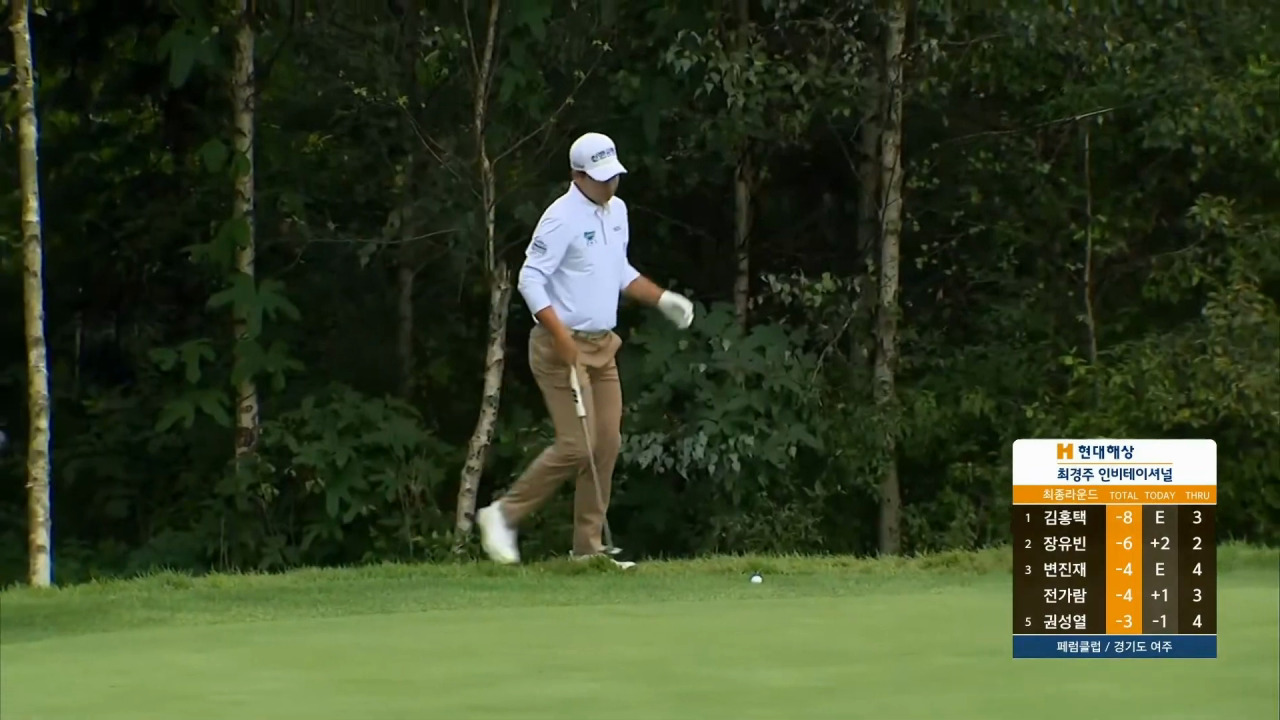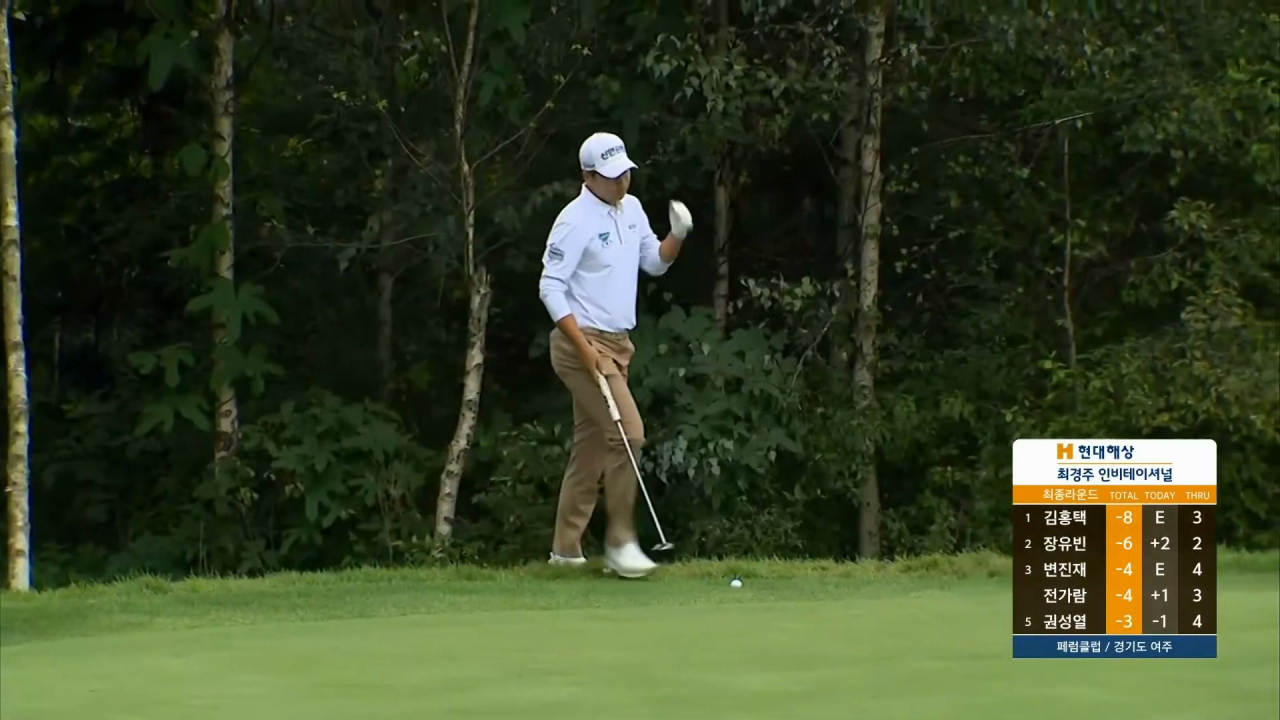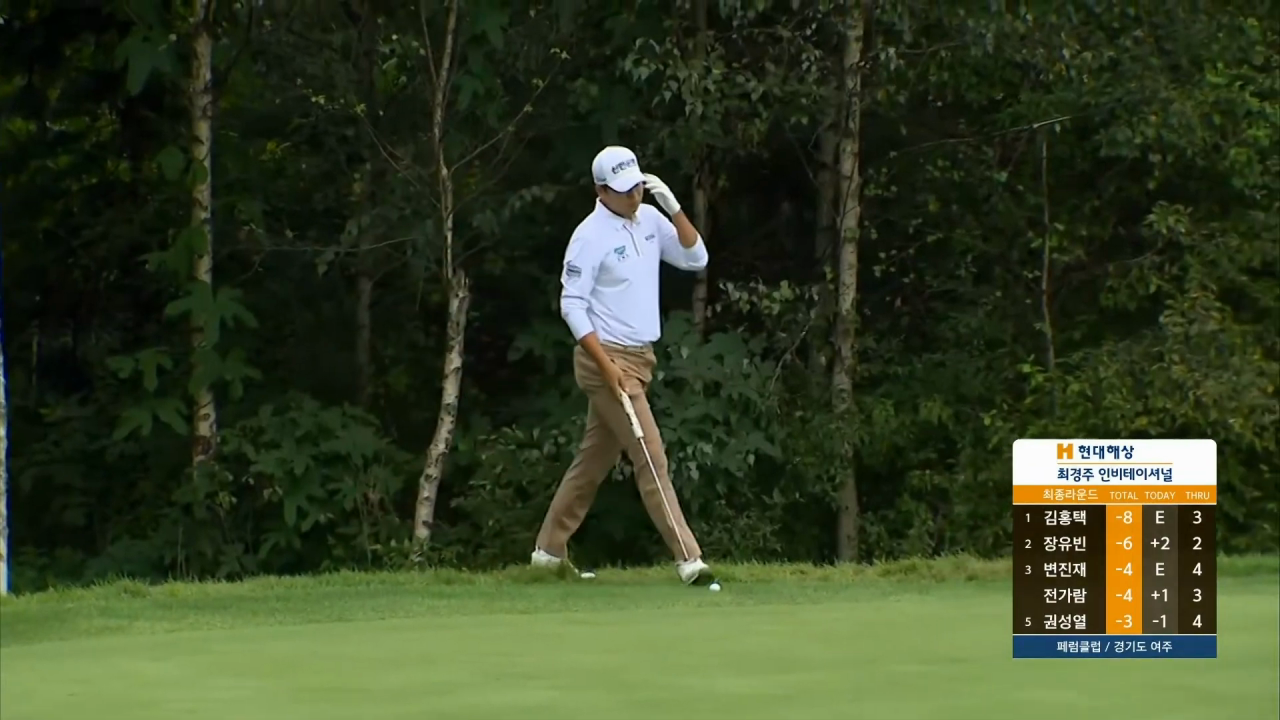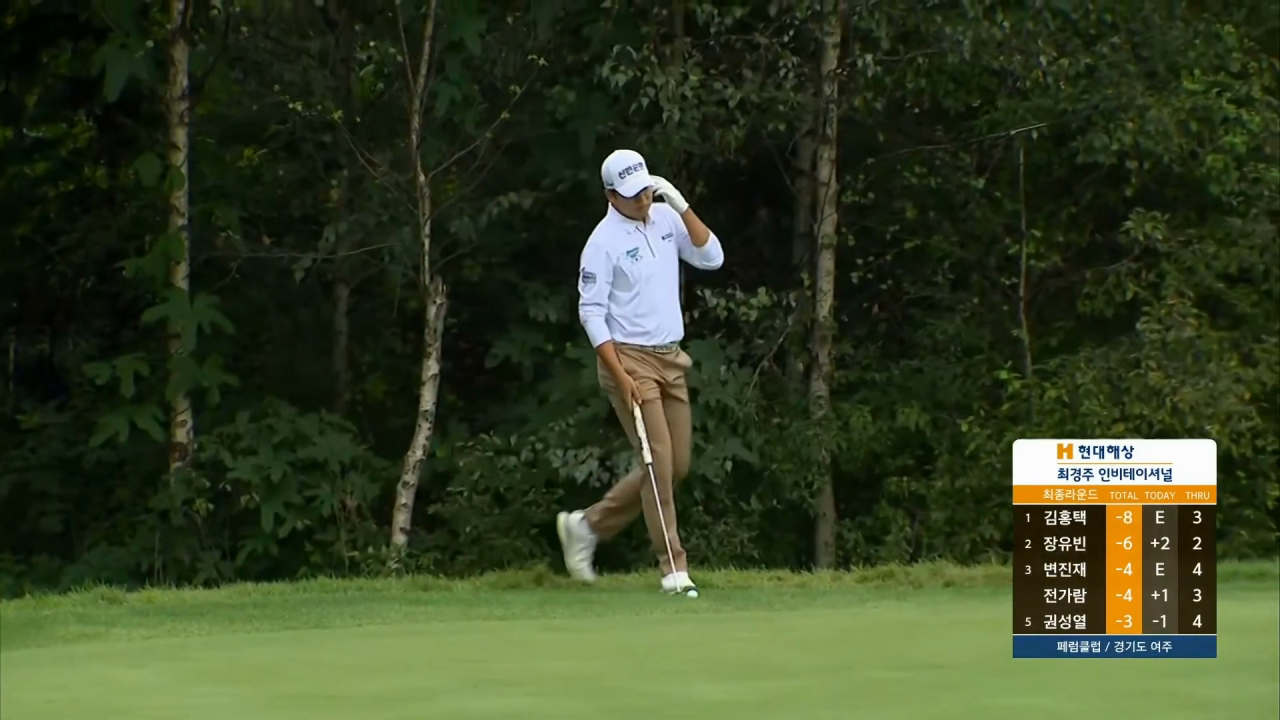
dt=0.2s
person 1, frame 1
left shoulder: (616, 210)
right shoulder: (561, 216)
right elbow: (530, 278)
left wrist: (663, 299)
right wrist: (560, 335)
left hip: (602, 345)
right hip: (562, 347)
left knee: (606, 447)
right knee: (575, 446)
left ankle: (587, 547)
right ankle: (505, 513)
person 1, frame 2
left shoulder: (631, 208)
right shoulder: (576, 219)
left elbow: (655, 261)
right elbow: (551, 288)
left wrist: (678, 234)
right wrist: (583, 345)
left hip: (616, 343)
right hip: (583, 346)
left knee: (590, 449)
right knee: (628, 436)
left ankle: (566, 550)
right ankle: (620, 542)
person 1, frame 3
left shoulder: (649, 218)
right shoulder: (590, 236)
left elbow: (696, 259)
right elbow: (572, 306)
left wrist: (674, 209)
right wrist: (606, 363)
left hip: (638, 357)
right hip: (607, 360)
left knee: (595, 460)
right knee: (650, 456)
left ankle: (549, 549)
right ankle: (687, 557)
person 1, frame 4
left shoulder: (665, 220)
right shoulder: (604, 240)
left elbow: (712, 258)
right elbow: (591, 312)
left wrist: (682, 207)
right wrist: (619, 374)
left hip: (670, 358)
right hip: (629, 361)
left knee: (675, 464)
right knee: (658, 463)
left ankle: (586, 524)
right ankle: (673, 567)
